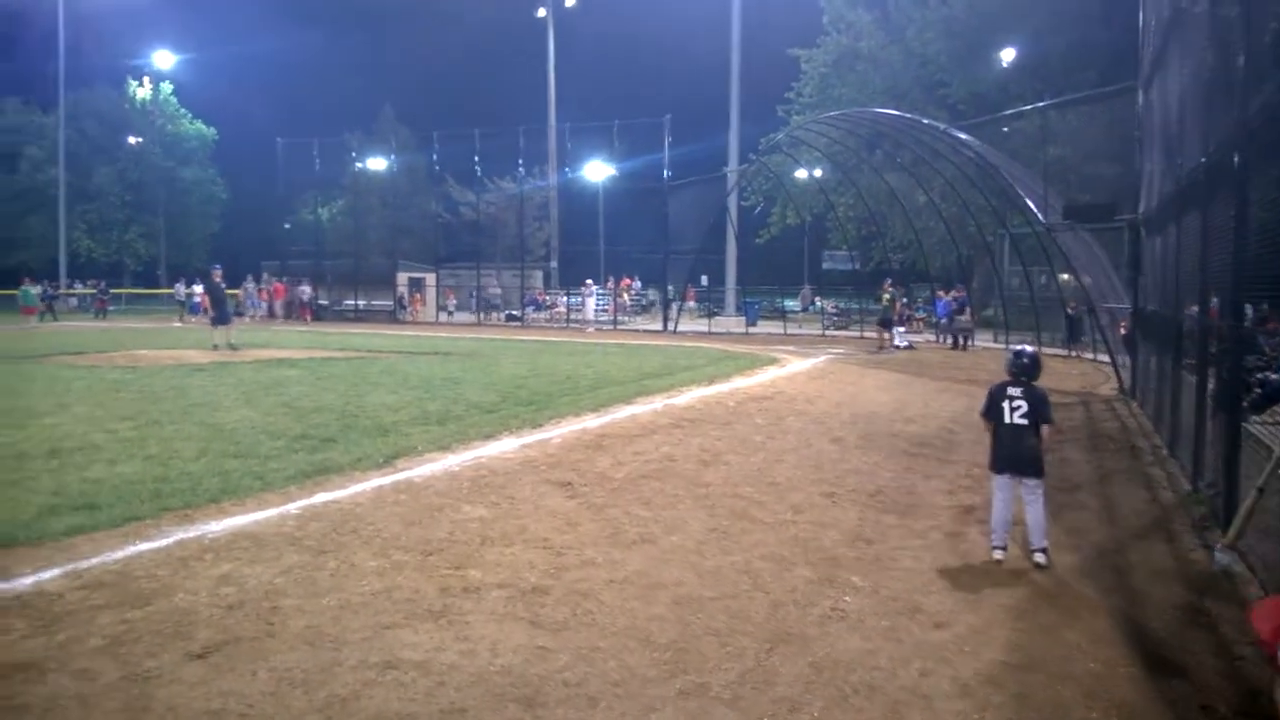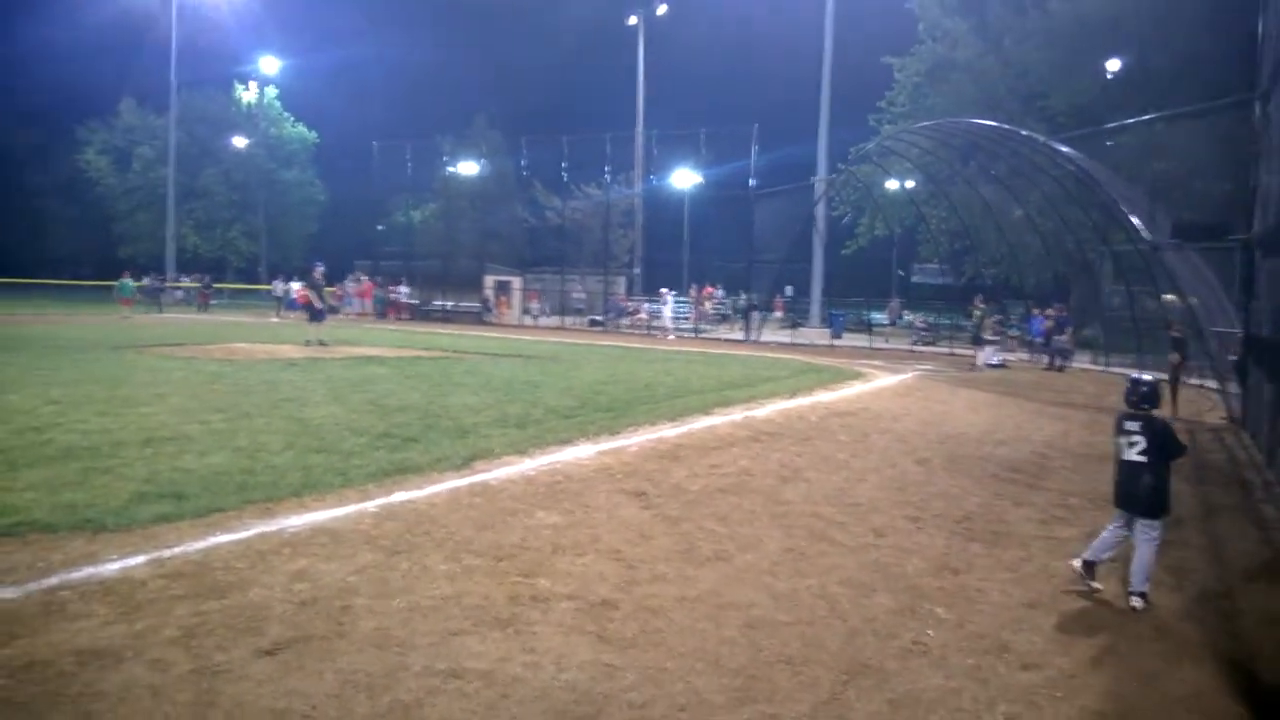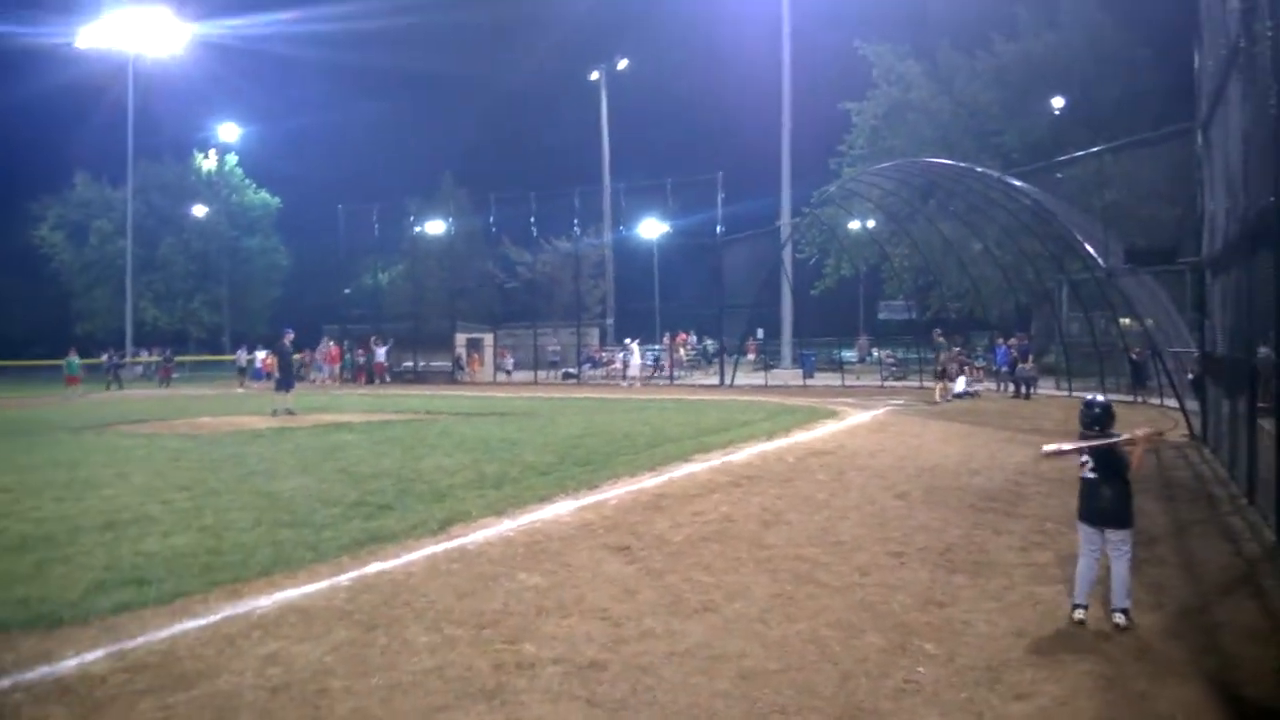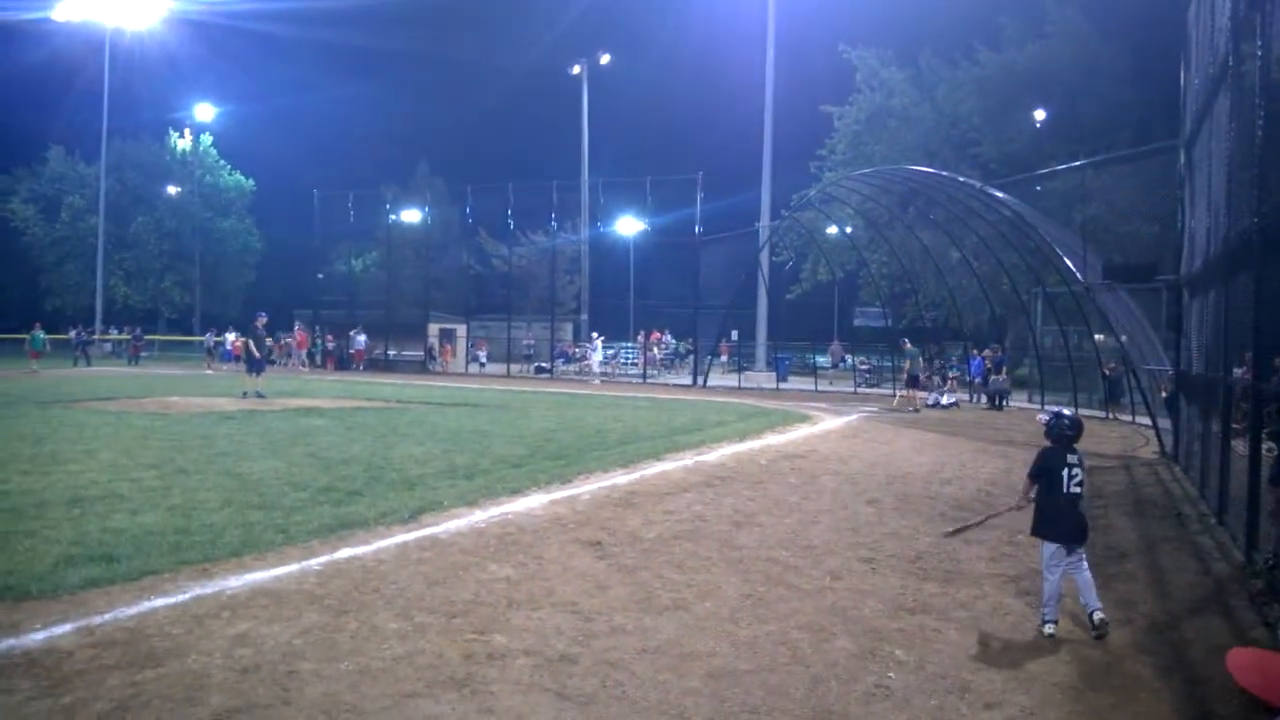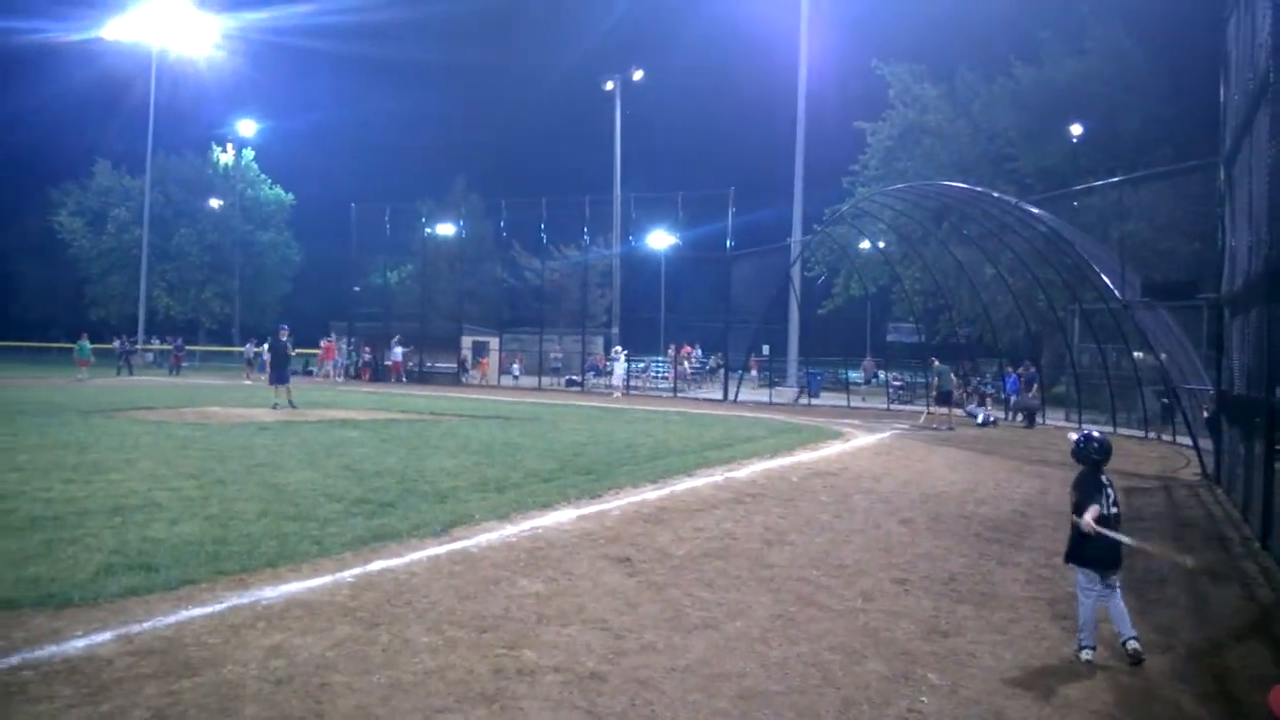
dt=0.7s
person 1, frame 1
left shoulder: (997, 390)
right shoulder: (1039, 395)
left elbow: (988, 420)
right elbow: (1045, 428)
right wrist: (1039, 447)
left hip: (1002, 455)
right hip: (1029, 457)
left knee: (1001, 501)
right knee: (1034, 503)
left ankle: (998, 547)
right ankle: (1039, 550)
person 1, frame 2
left shoulder: (1121, 420)
right shoulder: (1159, 426)
right elbow: (1178, 452)
right wrist: (1174, 434)
left hip: (1124, 491)
right hip: (1150, 495)
left knee: (1118, 528)
right knee: (1146, 542)
left ankle: (1087, 562)
right ankle: (1137, 593)
person 1, frame 3
left shoulder: (1085, 439)
right shoulder: (1105, 447)
right elbow: (1129, 468)
left wrist: (1136, 438)
right wrist: (1140, 444)
left hip: (1089, 510)
right hip: (1116, 512)
left knee: (1087, 558)
right knee: (1120, 560)
left ankle: (1079, 607)
right ankle: (1120, 612)
person 1, frame 4
left shoulder: (1047, 454)
right shoulder: (1077, 457)
left elbow: (1031, 482)
left wrist: (1024, 497)
right wrist: (1036, 496)
left hip: (1053, 526)
right hip: (1077, 524)
left knee: (1052, 574)
right knee: (1080, 567)
left ankle: (1049, 621)
right ankle: (1096, 612)
person 1, frame 5
left shoulder: (1085, 477)
right shoulder: (1102, 477)
left elbow: (1095, 505)
left wrist: (1086, 519)
left hip: (1089, 550)
right hip: (1109, 548)
left knee: (1087, 597)
right knee: (1111, 594)
left ankle: (1086, 647)
right ankle: (1130, 641)
